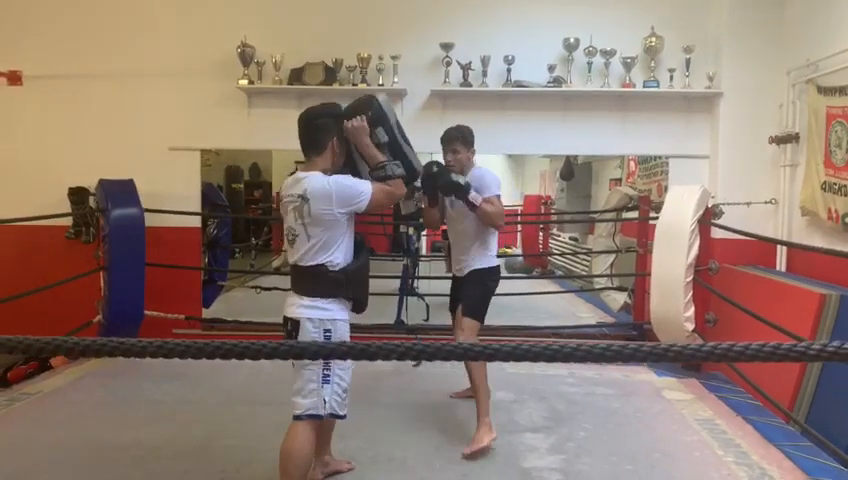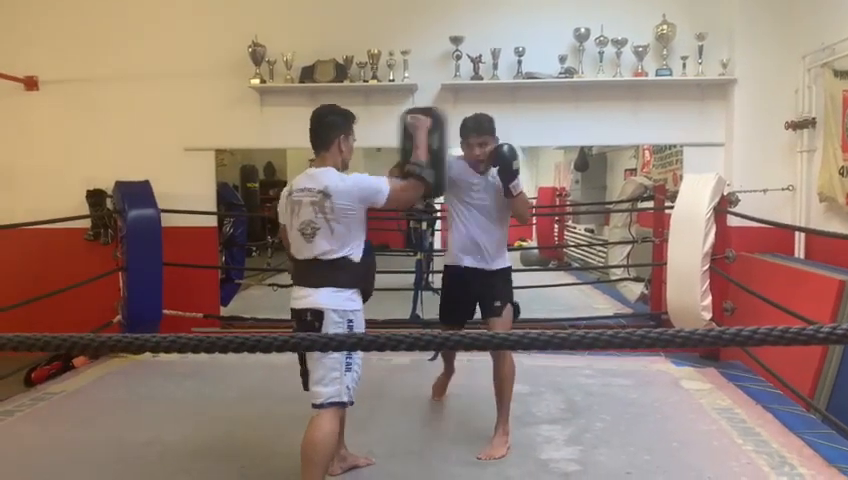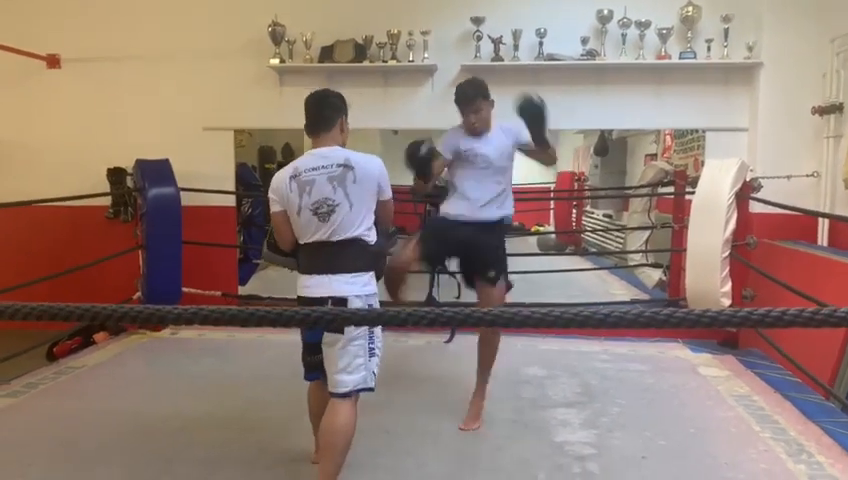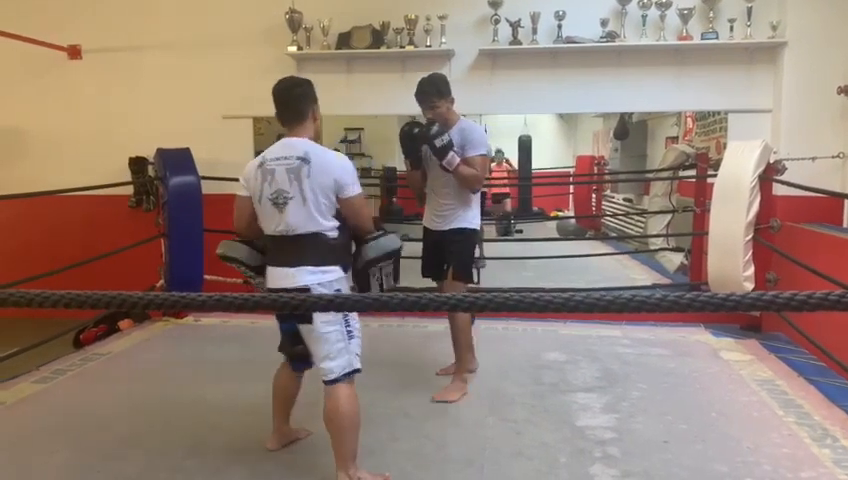
dt=1s
person 1, frame 1
left shoulder: (294, 186)
right shoulder: (334, 188)
right elbow: (396, 189)
right wrist: (362, 141)
left hip: (313, 308)
right hip: (320, 313)
left knee: (327, 398)
right knee: (311, 413)
person 1, frame 2
left shoulder: (293, 189)
right shoulder: (353, 185)
right elbow: (415, 187)
right wrist: (421, 137)
left hip: (304, 300)
right hip: (337, 304)
left knee: (335, 388)
right knee: (329, 402)
person 1, frame 3
left shoulder: (284, 178)
right shoulder: (369, 166)
left elbow: (286, 241)
right elbow: (386, 219)
left hip: (311, 286)
right hip: (353, 287)
left knee: (320, 376)
right knee: (344, 390)
left ankle: (322, 447)
person 1, frame 4
left shoulder: (256, 166)
right shoulder: (331, 162)
left elbow: (242, 225)
right elbow: (364, 225)
left hip: (279, 276)
right hip: (320, 277)
left knee: (296, 357)
right knee: (340, 374)
left ankle: (280, 431)
person 2, frame 1
left shoulder: (485, 176)
right shoulder: (450, 182)
left elbow: (493, 220)
right elbow: (435, 223)
left wrist: (466, 191)
right wrist: (431, 192)
left hip: (482, 269)
right hip: (461, 270)
left knee: (464, 338)
right knee: (458, 335)
left ankle: (485, 427)
right ankle: (477, 384)
person 2, frame 2
left shoulder: (507, 167)
right shoulder: (451, 166)
left elbow: (524, 215)
left wrist: (510, 175)
left hip: (495, 268)
right hip: (458, 267)
right knee: (449, 335)
left ankle: (502, 431)
right ankle: (447, 371)
person 2, frame 3
left shoulder: (511, 130)
right shoulder: (453, 138)
left elbow: (547, 160)
right elbow: (434, 177)
left wrist: (538, 132)
right wrist: (422, 173)
left hip: (490, 227)
right hip: (452, 222)
right knee: (401, 264)
left ankle: (478, 399)
person 2, frame 4
left shoulder: (471, 132)
right shoulder: (428, 134)
left elbow: (477, 181)
right elbow: (420, 187)
left wrist: (445, 153)
right wrist: (413, 158)
left hip: (460, 227)
right hip: (433, 225)
left knee: (453, 297)
right knee: (446, 296)
left ankle: (460, 379)
right ankle: (467, 358)
